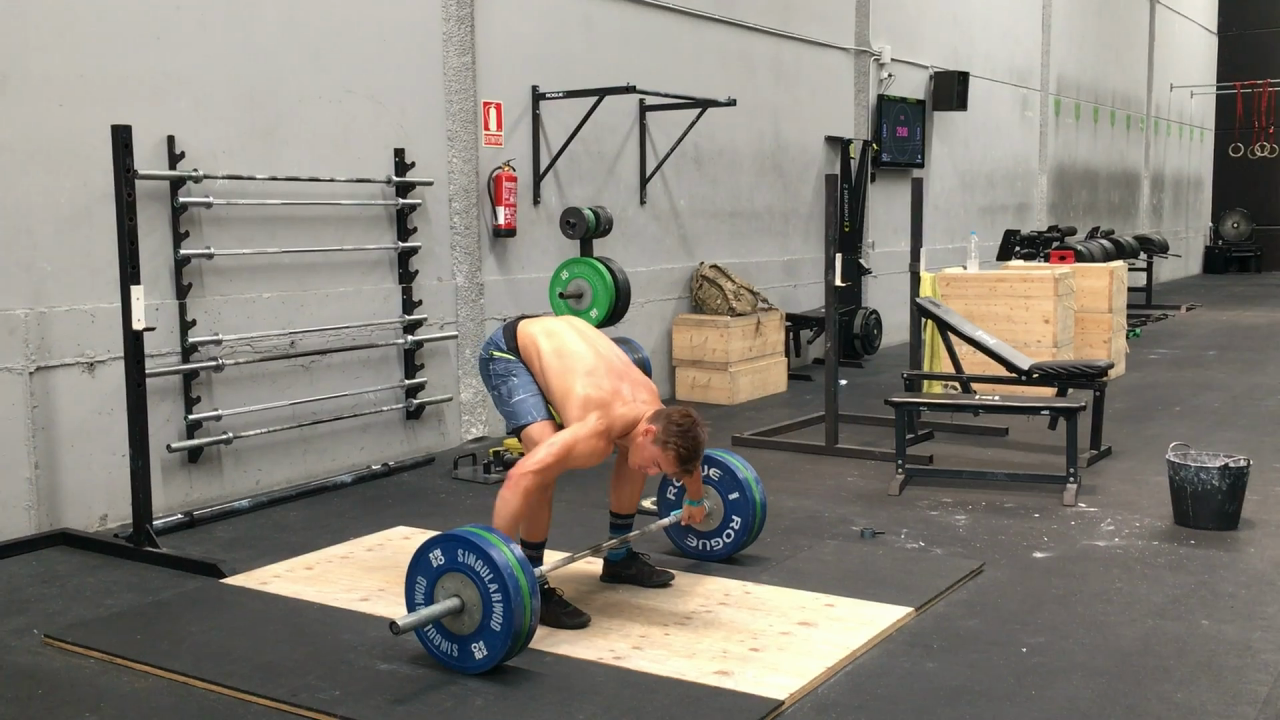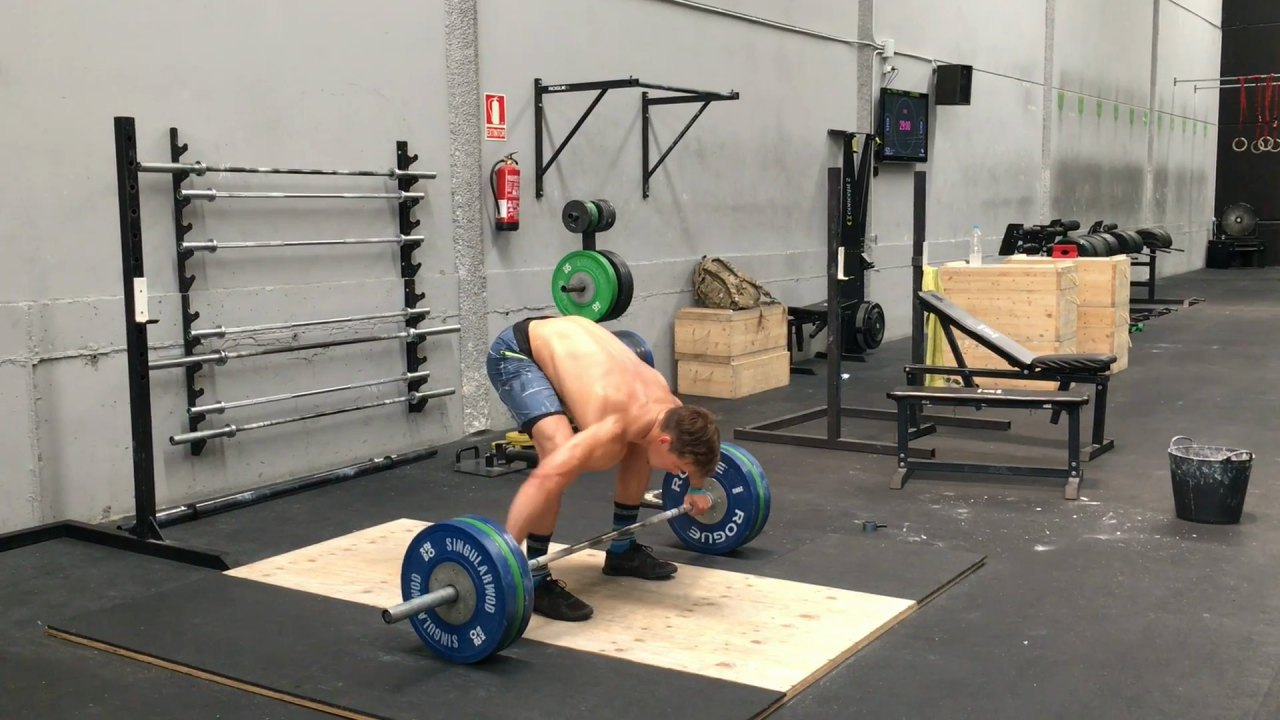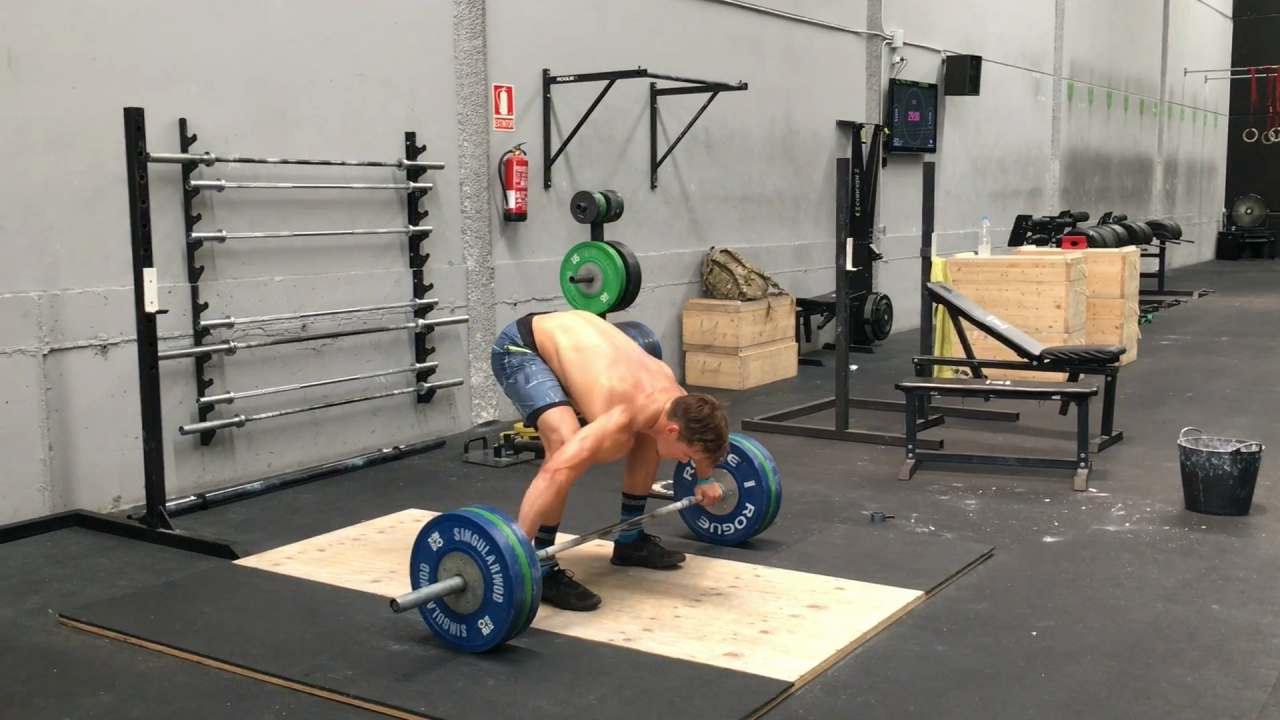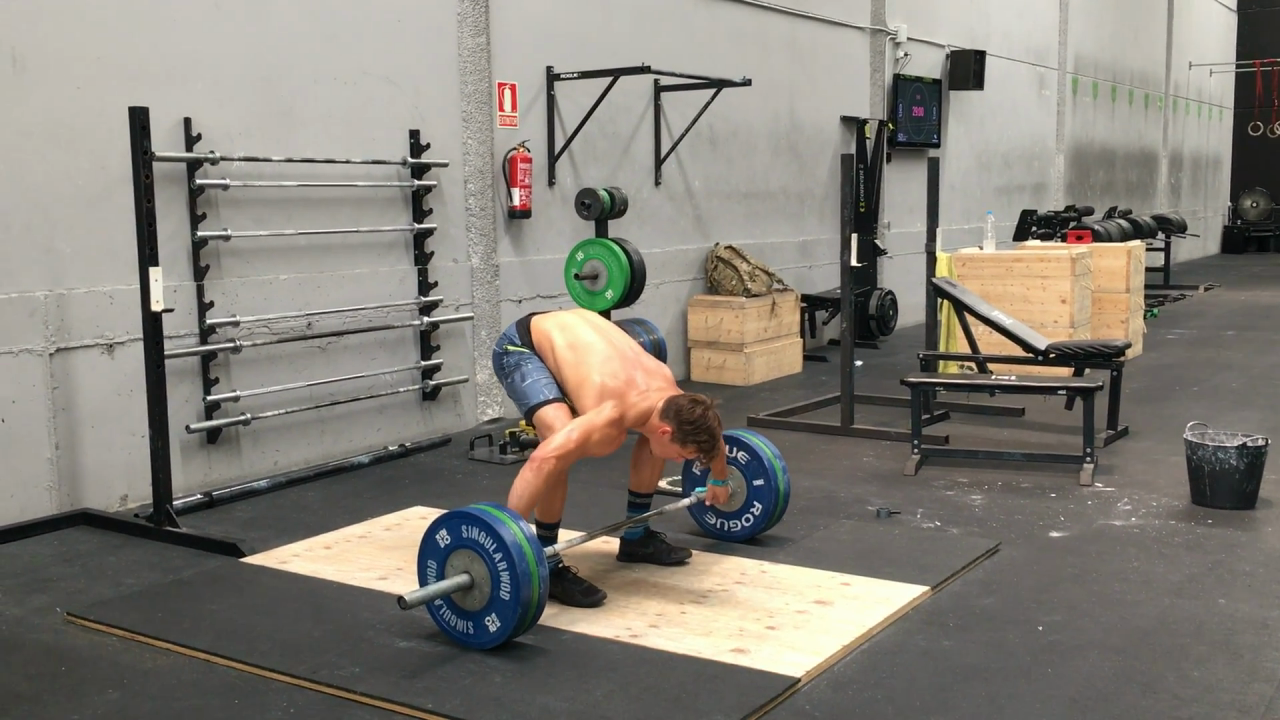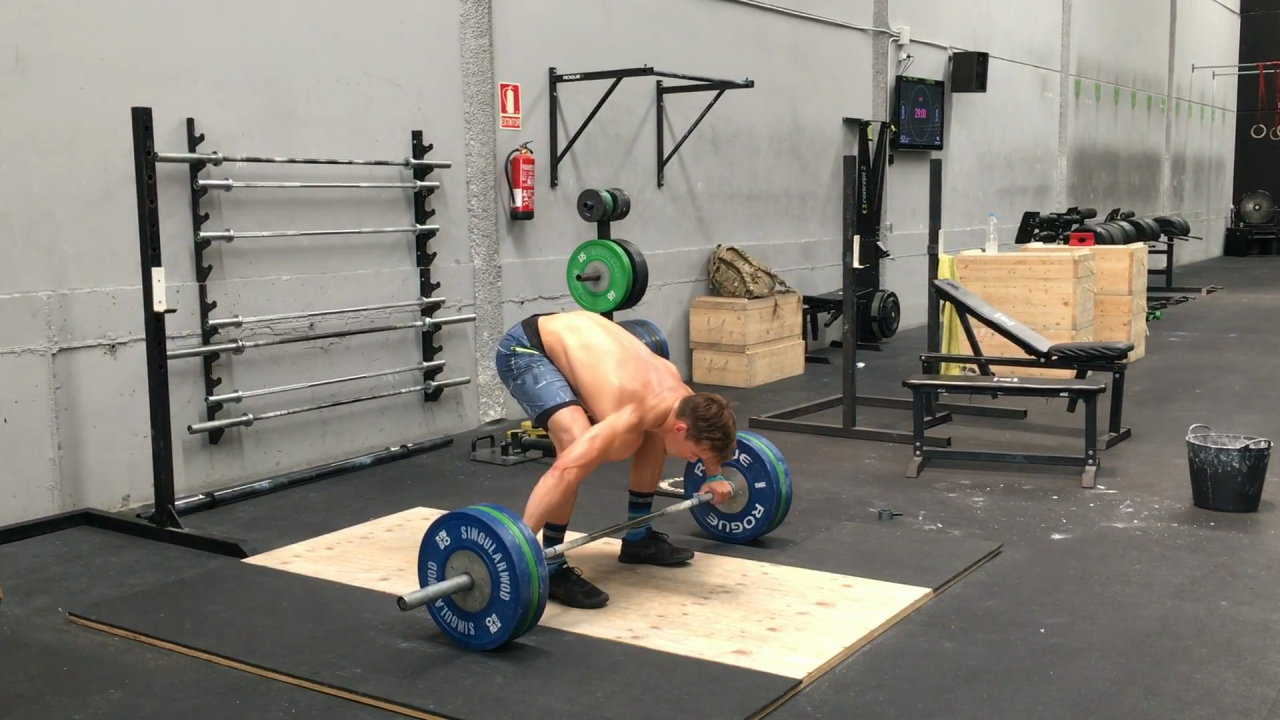
dt=0.5s
person 1, frame 1
left shoulder: (658, 418)
right shoulder: (597, 433)
left elbow: (688, 454)
right elbow: (520, 478)
left wrist: (695, 503)
right hip: (509, 352)
left knee: (633, 452)
right knee: (543, 466)
left ankle: (619, 558)
person 1, frame 2
left shoulder: (670, 410)
right shoulder: (612, 434)
left elbow: (692, 441)
right elbow: (543, 479)
left wrist: (696, 489)
right hip: (515, 352)
right knee: (559, 449)
left ankle: (621, 550)
right ankle: (535, 581)
person 1, frame 3
left shoulder: (677, 401)
right shoulder: (620, 424)
left elbow: (704, 434)
right elbow: (554, 473)
left wrist: (705, 479)
right hip: (520, 348)
left knee: (650, 436)
right knee: (565, 440)
left ankle: (630, 540)
right ankle: (543, 570)
person 1, frame 4
left shoulder: (674, 403)
right shoulder: (612, 420)
left elbow: (711, 436)
right elbow: (541, 461)
left wrist: (719, 481)
right hip: (521, 347)
right knee: (559, 435)
left ankle: (636, 538)
right ankle: (547, 568)
person 1, frame 5
left shoulder: (681, 398)
right shoulder: (629, 423)
left elbow: (707, 425)
right elbow: (564, 471)
left wrist: (713, 476)
right hip: (524, 349)
right knee: (576, 440)
left ankle: (638, 539)
right ankle: (551, 569)
